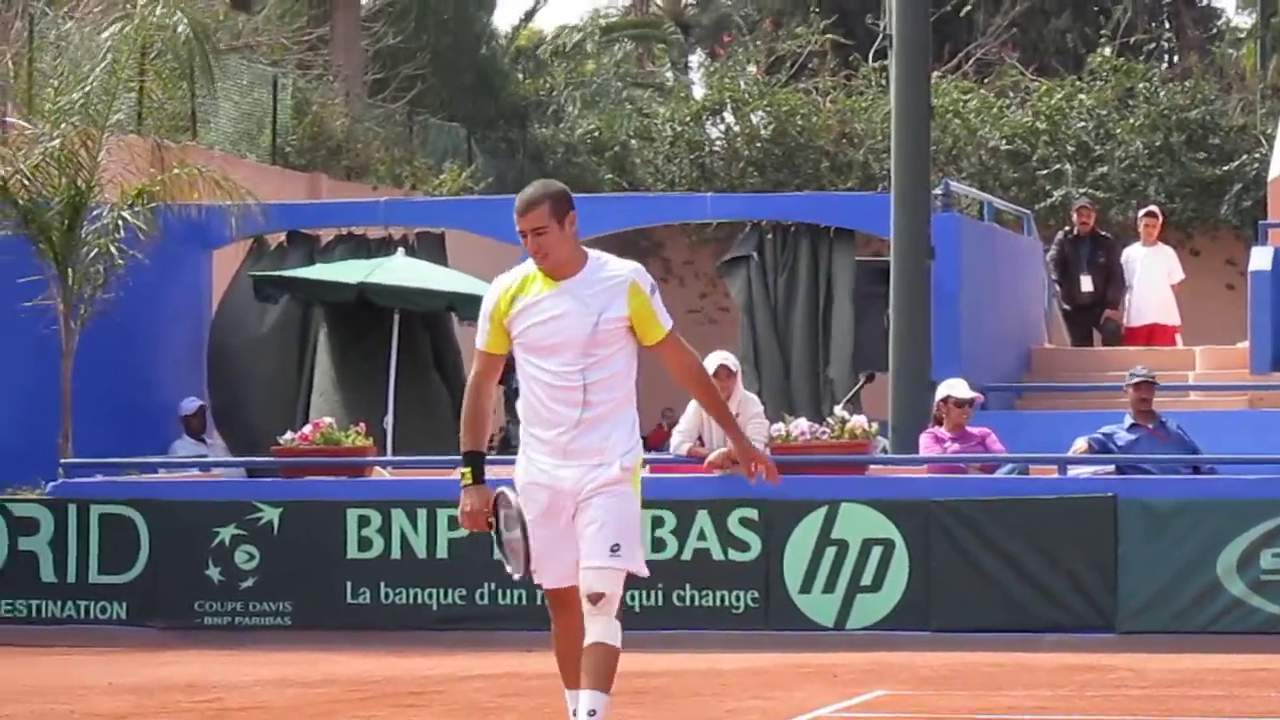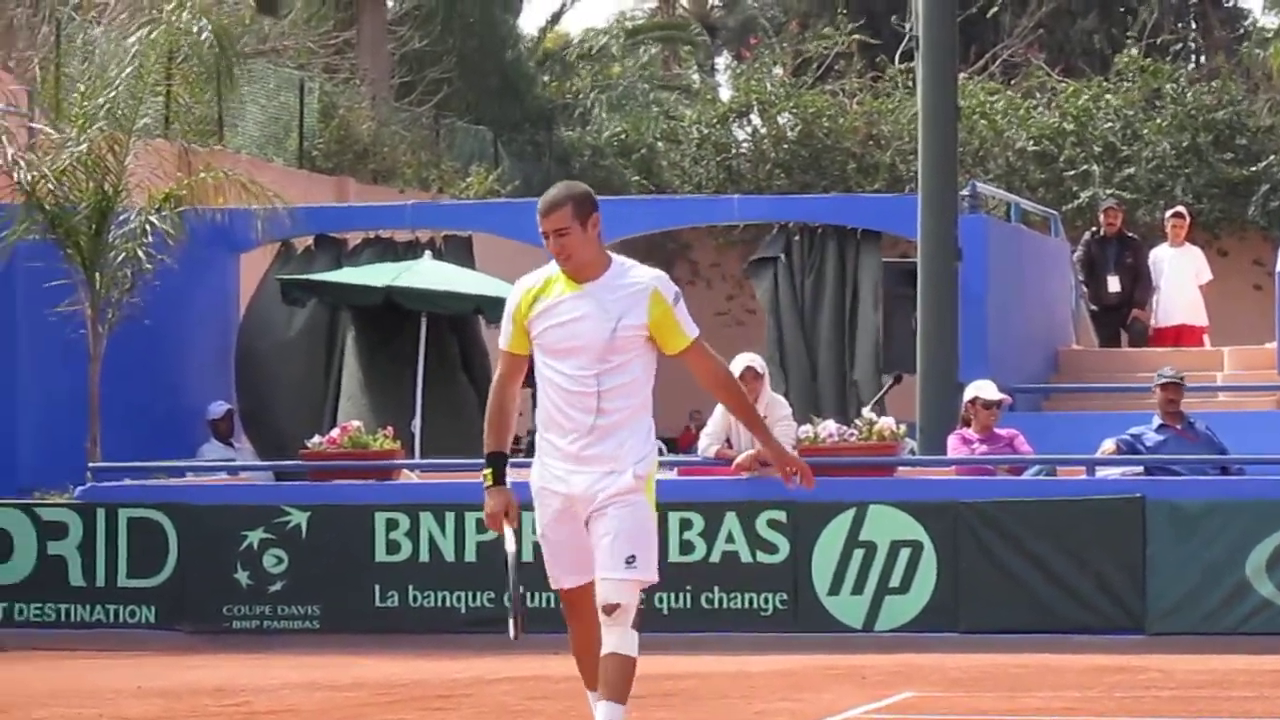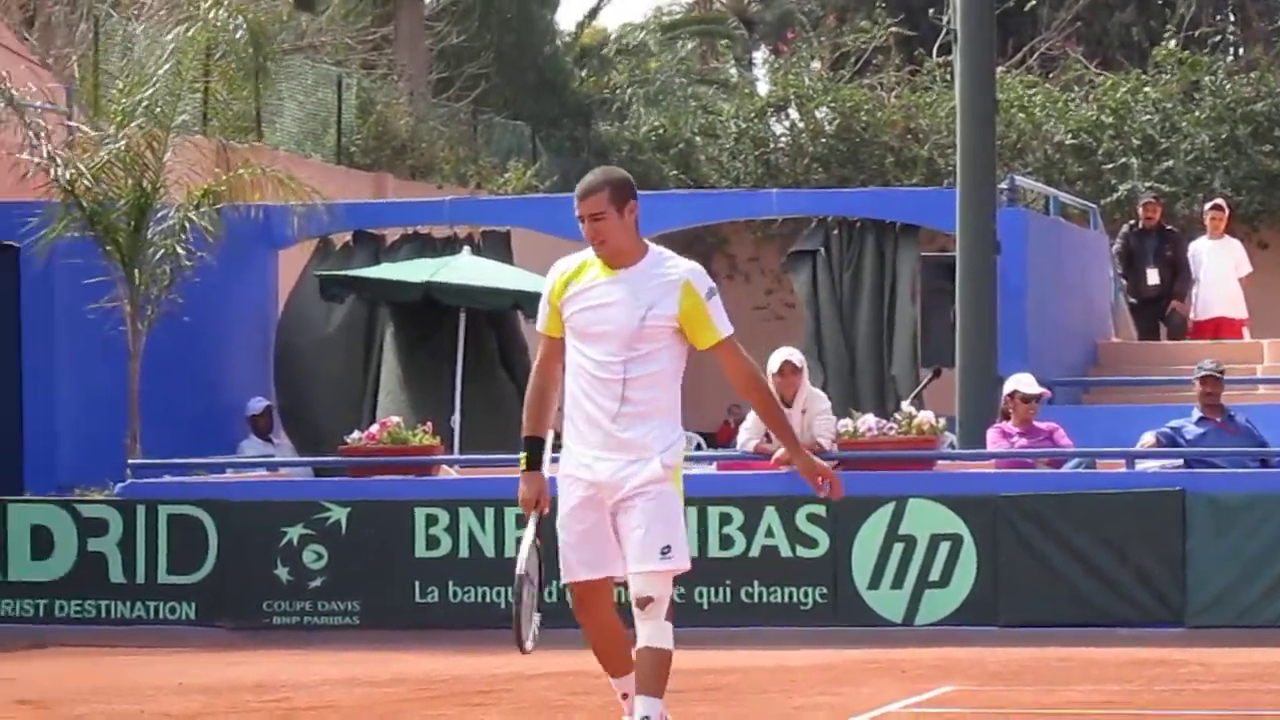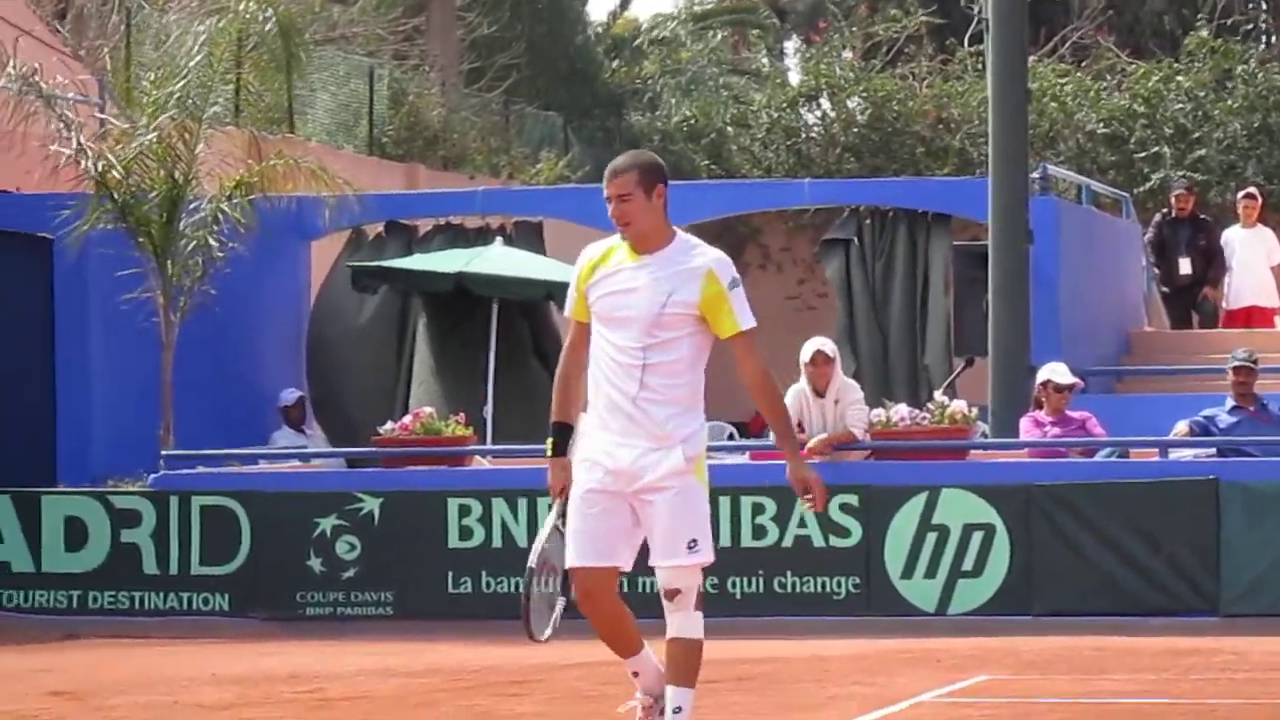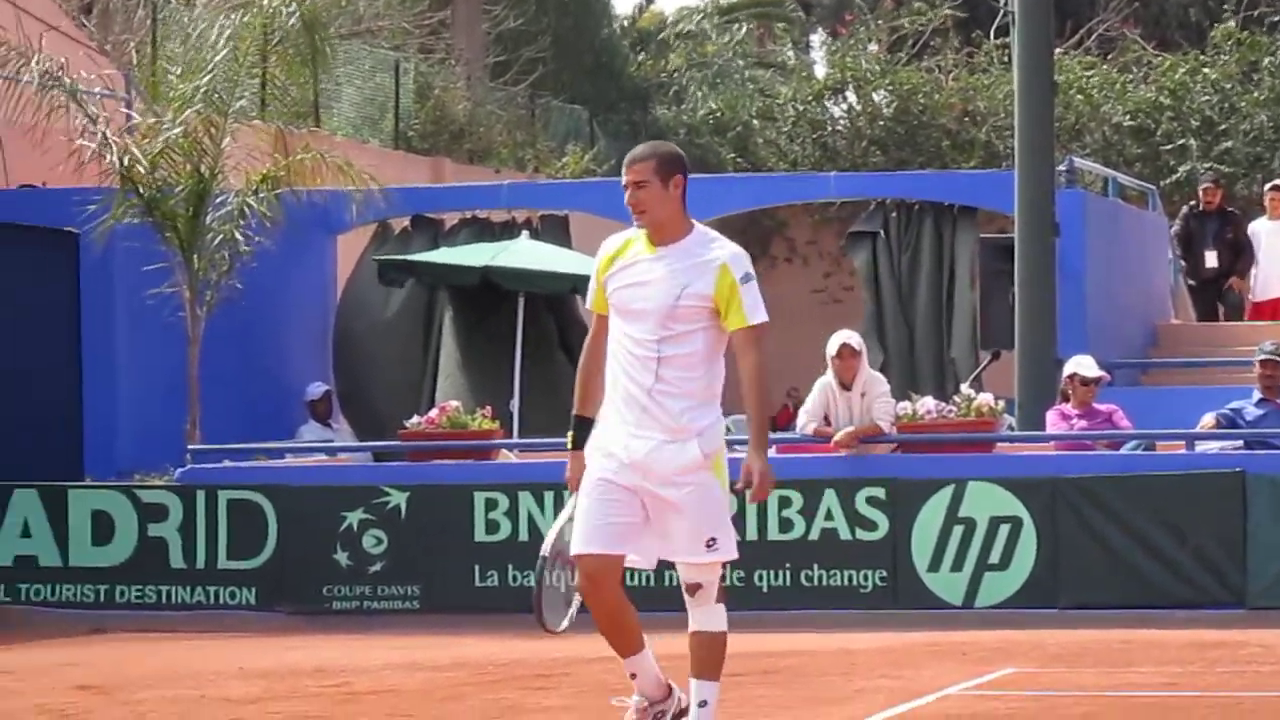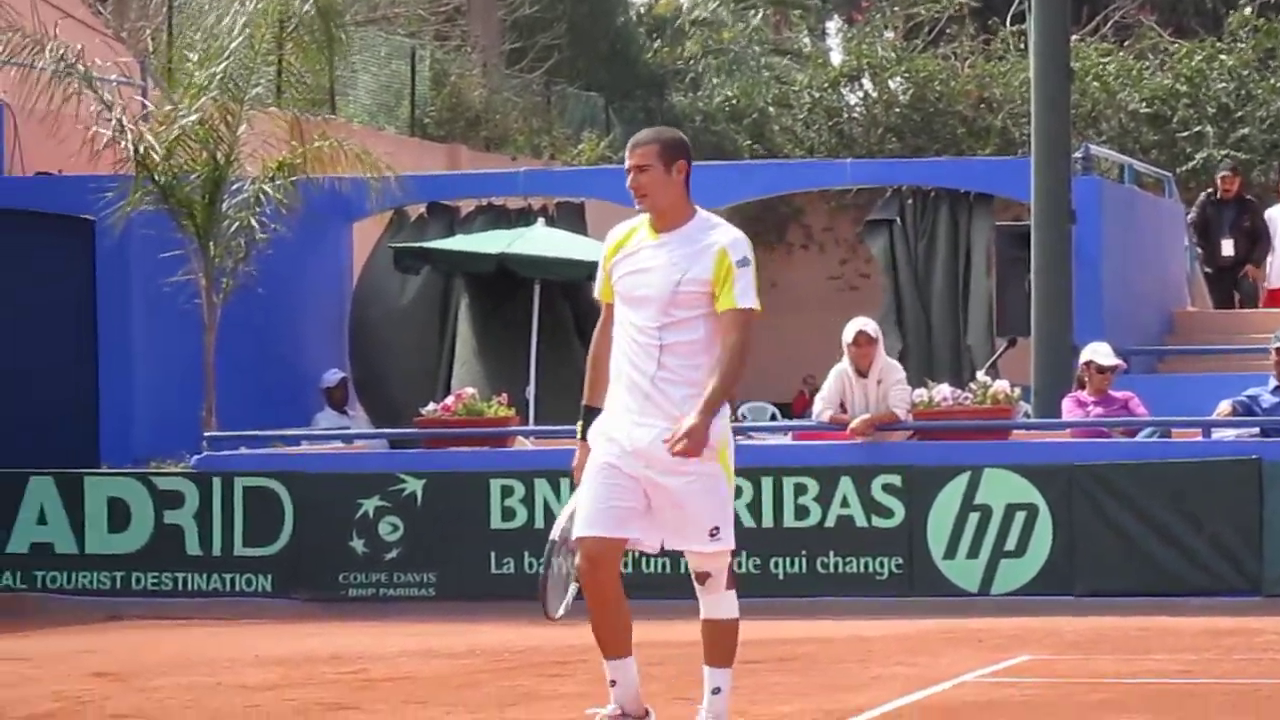
dt=0.1s
person 1, frame 1
left shoulder: (626, 282)
right shoulder: (506, 293)
left elbow: (683, 363)
right elbow: (480, 385)
left wrist: (737, 437)
right wrist: (473, 477)
left hip: (610, 469)
right hip: (541, 473)
left knee: (599, 601)
right knee: (563, 605)
person 1, frame 2
left shoulder: (649, 288)
right shoulder: (529, 294)
left elbow: (708, 370)
right elbow: (504, 388)
left wrist: (769, 443)
right wrist: (494, 479)
left hip: (623, 477)
right hip: (555, 478)
left knee: (615, 609)
right knee: (577, 609)
person 1, frame 3
left shoulder: (683, 280)
right shoulder: (565, 278)
left elbow: (739, 370)
right elbow: (545, 372)
left wrist: (796, 449)
right wrist: (530, 465)
left hip: (650, 467)
right hip: (581, 468)
left knee: (650, 602)
right knee: (588, 602)
person 1, frame 4
left shoulder: (708, 269)
right shoulder: (593, 263)
left elbow: (750, 364)
right elbow: (575, 357)
left wrist: (792, 452)
right wrist: (559, 448)
left hip: (672, 456)
right hip: (603, 455)
left knee: (680, 593)
right knee: (588, 586)
person 1, frame 5
left shoulder: (725, 261)
right shoulder: (614, 255)
left elbow: (751, 358)
left wrist: (759, 448)
right wrist: (579, 442)
left hip: (688, 451)
right hip: (615, 448)
left knee: (702, 587)
right knee: (595, 577)
person 1, frame 6
left shoulder: (725, 246)
right shoulder: (619, 243)
left elbow: (736, 345)
left wrist: (704, 417)
right wrist: (588, 428)
left hip: (691, 440)
right hip: (618, 436)
left knee: (711, 574)
right knee: (595, 562)
